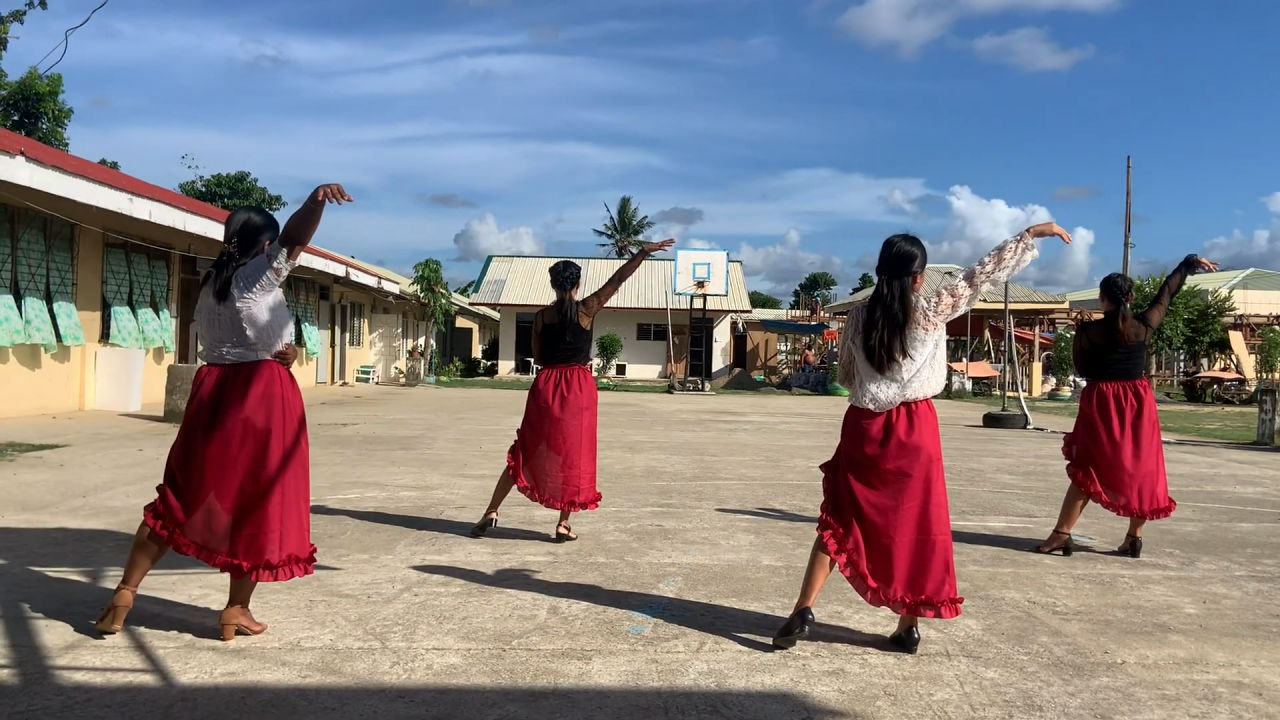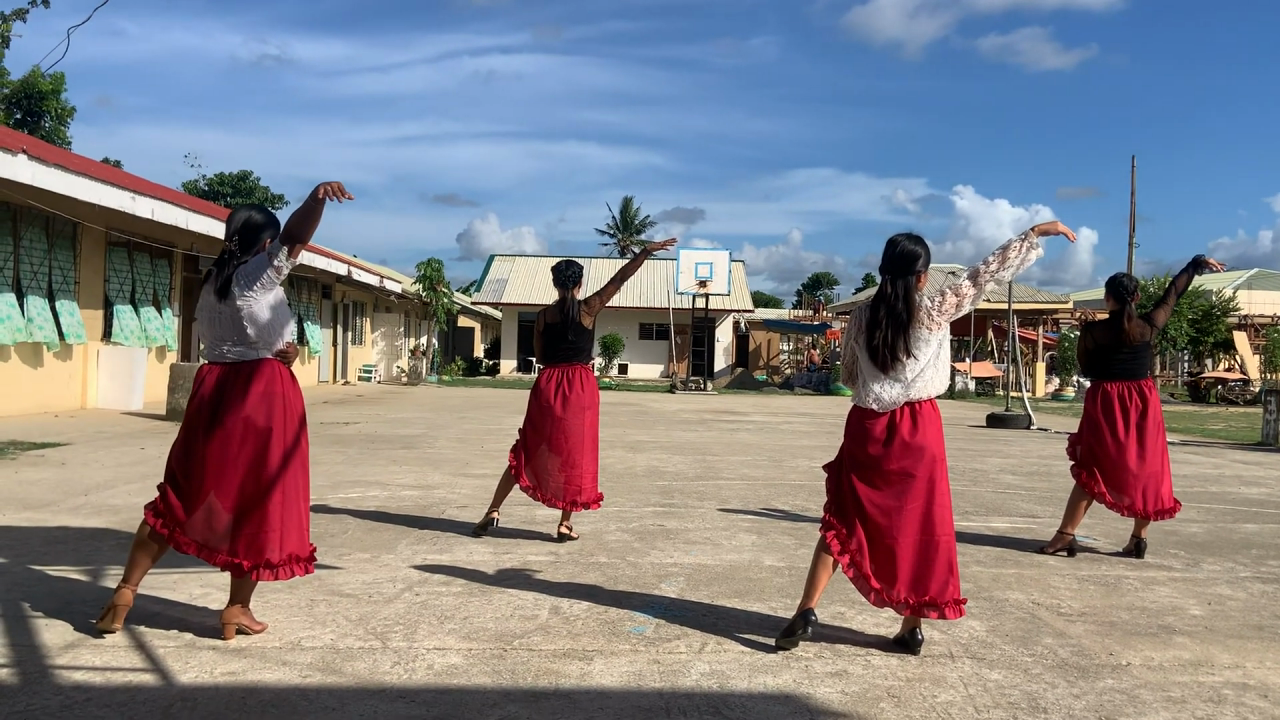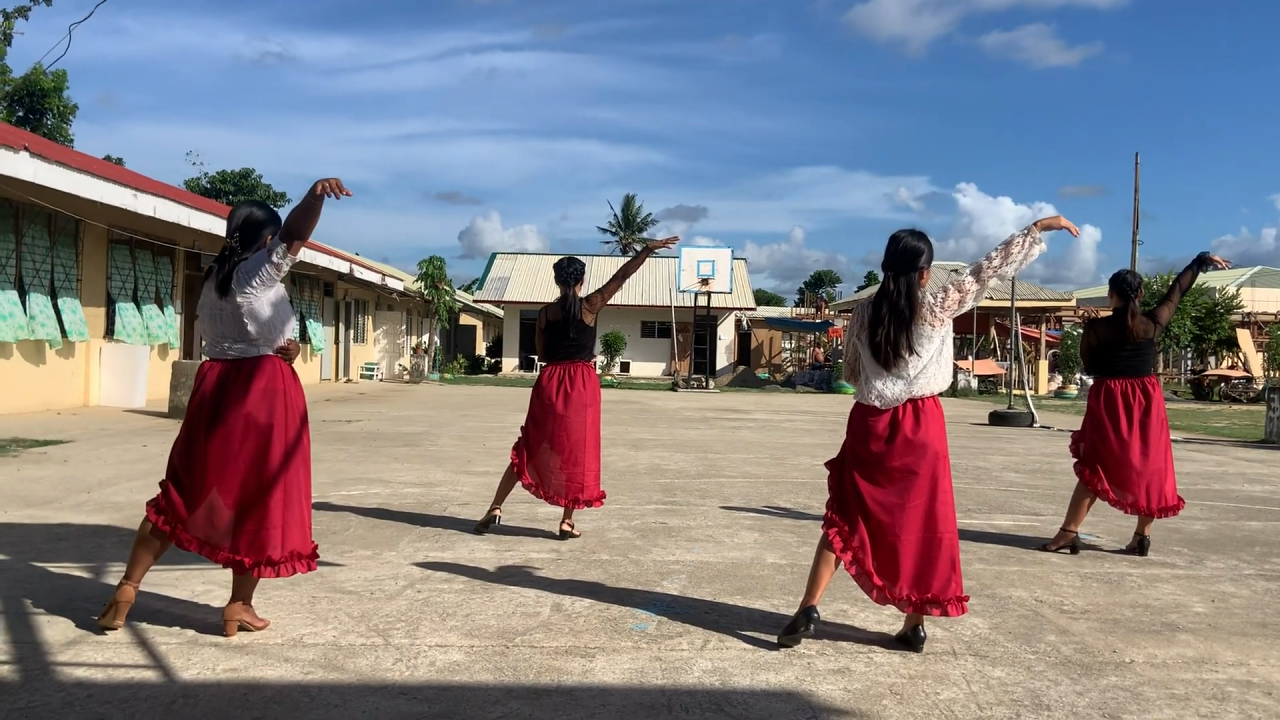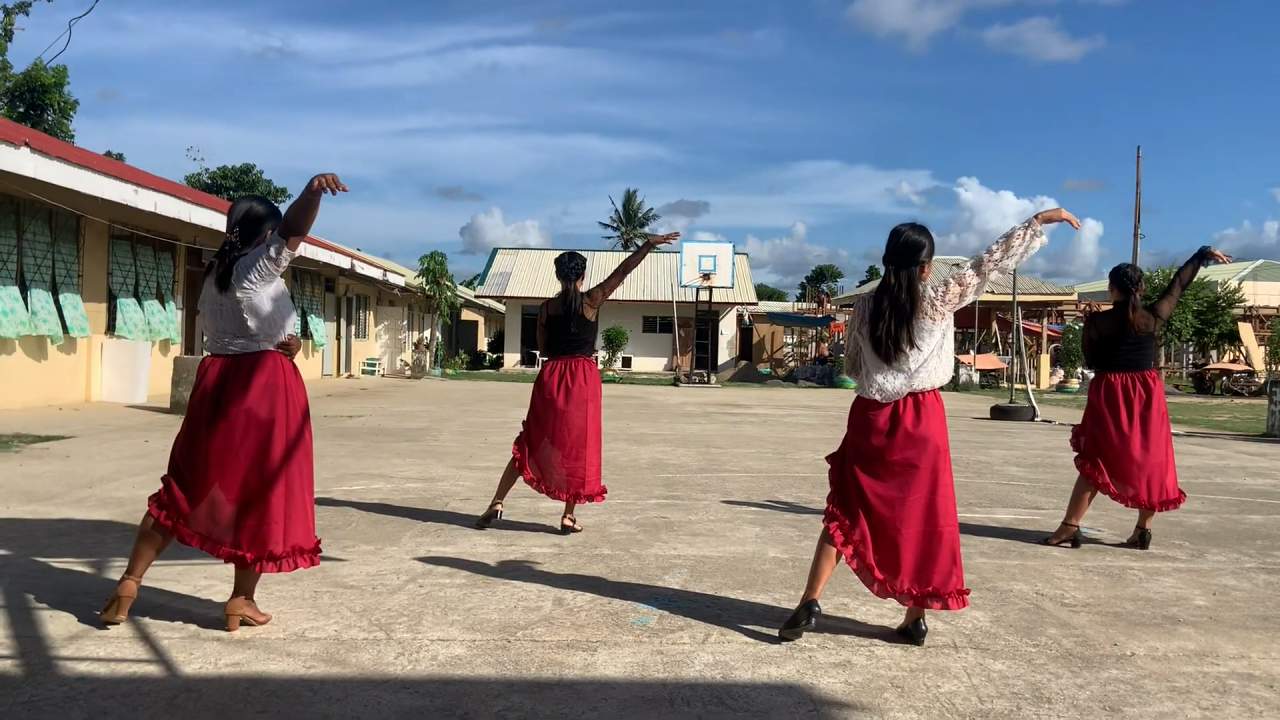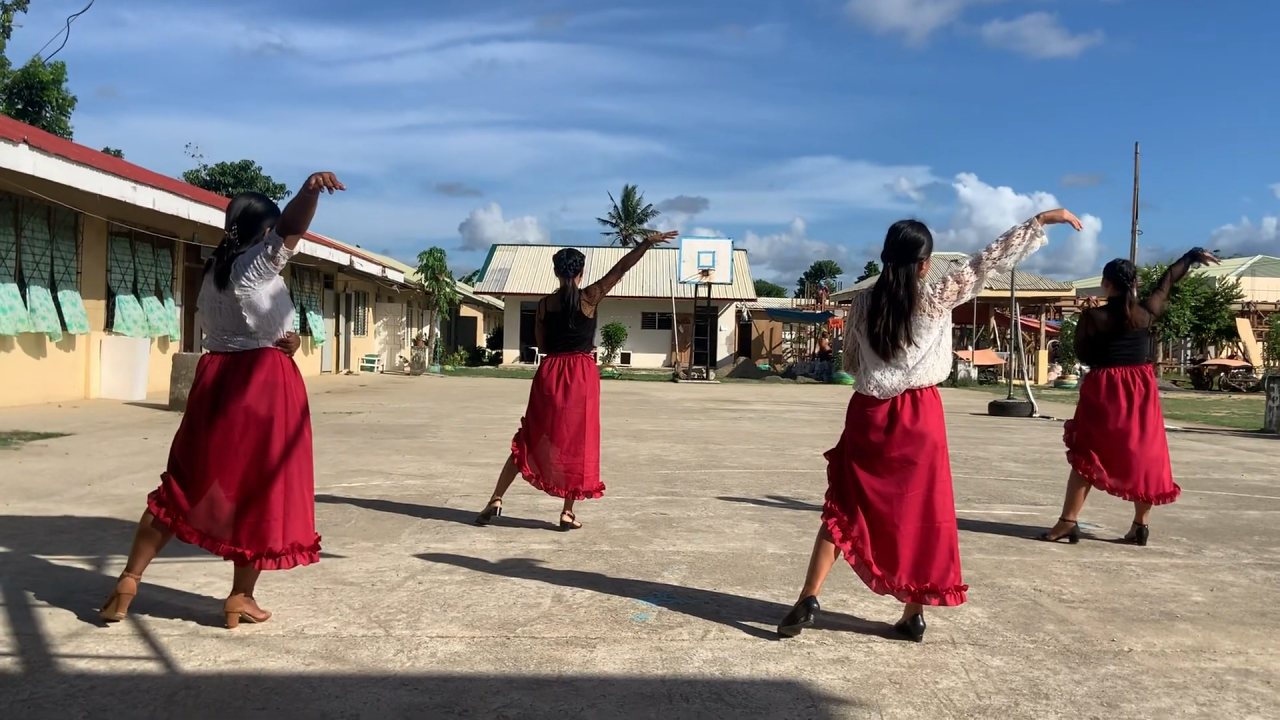
dt=0.2s
person 1, frame 1
left shoulder: (211, 284)
right shoulder: (257, 276)
right elbow: (294, 240)
left wrist: (279, 351)
right wrist: (317, 199)
left hip: (214, 393)
right hip: (260, 398)
left knee: (182, 497)
right knee: (256, 502)
left ankle: (125, 592)
right ankle: (237, 609)
person 1, frame 2
left shoulder: (212, 282)
right shoulder: (258, 275)
right elbow: (296, 239)
left wrist: (280, 349)
right wrist: (317, 197)
left hip: (215, 392)
right hip: (261, 396)
left knee: (183, 495)
right knee: (256, 502)
left ankle: (125, 591)
right ankle: (237, 609)
person 1, frame 3
left shoulder: (214, 279)
right shoulder: (259, 272)
right elbow: (295, 236)
left wrist: (281, 346)
right wrist: (315, 194)
left hip: (217, 388)
right hip: (262, 393)
left knee: (185, 493)
right knee: (259, 499)
left ankle: (127, 588)
right ankle: (239, 606)
person 1, frame 4
left shoulder: (215, 274)
right shoulder: (259, 266)
right elbow: (294, 231)
left wrist: (283, 342)
right wrist: (312, 191)
left hip: (218, 384)
right hip: (263, 389)
left knee: (186, 488)
right knee: (260, 495)
left ankle: (129, 583)
right ankle: (241, 601)
person 1, frame 5
left shoulder: (214, 271)
right shoulder: (257, 264)
right elbow: (291, 228)
left wrist: (281, 337)
right wrist: (310, 189)
left hip: (218, 381)
right hip: (263, 387)
left knee: (185, 486)
right knee: (261, 492)
left ankle: (129, 580)
right ankle: (241, 597)
person 2, frame 1
left shoulder: (858, 316)
right shoulder: (930, 311)
left elbow: (845, 376)
right elbow: (984, 273)
right wrist: (1032, 234)
left hip: (865, 426)
right hip: (913, 427)
left knee: (840, 520)
right knee: (915, 525)
left ankle: (803, 611)
right ankle: (908, 625)
person 2, frame 2
left shoulder: (862, 315)
right shoulder: (934, 310)
left elbow: (848, 376)
right elbow: (988, 272)
right wrist: (1036, 232)
left hip: (868, 426)
right hip: (917, 427)
left knee: (843, 521)
right knee: (918, 526)
left ankle: (806, 612)
right ankle: (911, 627)
person 2, frame 3
left shoulder: (864, 312)
right shoulder: (937, 307)
left elbow: (850, 372)
right elbow: (990, 268)
right wrist: (1039, 227)
left hip: (870, 423)
right hip: (920, 424)
left knee: (845, 519)
right knee: (920, 524)
left ankle: (809, 609)
right ankle: (914, 625)
person 2, frame 4
left shoulder: (865, 306)
right shoulder: (938, 300)
left elbow: (851, 366)
right elbow: (992, 261)
right wrist: (1039, 220)
left hip: (871, 417)
right hip: (920, 418)
left knee: (846, 513)
right knee: (921, 518)
left ankle: (810, 603)
right ankle: (915, 618)
person 2, frame 5
left shoulder: (863, 302)
right shoulder: (936, 298)
left elbow: (849, 363)
right elbow: (992, 259)
right wrist: (1041, 220)
left hip: (869, 413)
right hip: (918, 414)
left knee: (844, 509)
right knee: (919, 513)
left ankle: (808, 599)
right ankle: (913, 613)
person 3, frame 1
left shoulder: (1088, 331)
right shoulder: (1143, 326)
left elbow: (1081, 368)
right elbow: (1165, 294)
right wrist: (1190, 263)
left hip: (1101, 404)
right hip: (1137, 403)
left knee: (1087, 470)
right knee: (1140, 469)
left ankle: (1062, 534)
right ankle: (1134, 537)
person 3, frame 2
left shoulder: (1092, 331)
right shoulder: (1149, 326)
left elbow: (1085, 368)
right elbow: (1172, 294)
right wrist: (1197, 263)
left hip: (1105, 404)
right hip: (1142, 403)
left knee: (1091, 471)
right knee: (1145, 469)
left ankle: (1066, 534)
right ankle: (1139, 538)
person 3, frame 3
left shoulder: (1096, 328)
right shoulder: (1153, 323)
left elbow: (1089, 366)
right elbow: (1177, 291)
right wrist: (1203, 260)
left hip: (1109, 401)
right hip: (1146, 400)
left knee: (1094, 469)
right knee: (1148, 467)
left ankle: (1069, 532)
right ankle: (1142, 536)
person 3, frame 4
left shoulder: (1096, 321)
right shoulder: (1154, 316)
left elbow: (1090, 359)
right elbow: (1177, 285)
right wrist: (1203, 254)
left hip: (1110, 394)
right hip: (1146, 394)
left knee: (1094, 462)
right knee: (1149, 460)
left ankle: (1070, 526)
right ankle: (1143, 529)
person 3, frame 5
left shoulder: (1093, 317)
right shoulder: (1147, 312)
left elbow: (1082, 353)
right elbow: (1166, 282)
right wrist: (1193, 255)
left hip: (1104, 389)
right hip: (1140, 387)
left knee: (1086, 456)
right knee: (1143, 455)
left ankle: (1068, 521)
right ankle: (1140, 524)
person 4, frame 1
left shoulder: (541, 316)
right shoulder: (586, 310)
left elbow: (538, 358)
right elbow: (617, 280)
right wrist: (644, 252)
left hip: (546, 385)
right hip: (578, 387)
left knee: (526, 452)
right knee: (573, 454)
left ankle: (491, 512)
right ankle: (563, 524)
person 4, frame 2
left shoulder: (543, 315)
right shoulder: (588, 309)
left elbow: (540, 357)
right elbow: (619, 278)
right wrist: (646, 251)
left hip: (548, 385)
right hip: (580, 386)
left knee: (529, 451)
right knee: (575, 454)
left ankle: (493, 511)
right ankle: (565, 524)
person 4, frame 3
left shoulder: (545, 313)
right shoulder: (590, 306)
left elbow: (541, 354)
right elbow: (621, 276)
right wrist: (648, 249)
left hip: (550, 382)
right hip: (581, 384)
left knee: (530, 449)
right knee: (577, 451)
left ankle: (495, 508)
right ankle: (567, 522)
person 4, frame 4
left shoulder: (546, 307)
right shoulder: (591, 301)
left elbow: (543, 349)
right elbow: (622, 271)
right wrist: (649, 244)
left hip: (551, 377)
right hip: (583, 378)
left knee: (531, 444)
right knee: (578, 446)
left ankle: (497, 503)
right ankle: (569, 516)
person 4, frame 5
left shoulder: (544, 304)
right shoulder: (589, 298)
left elbow: (541, 345)
right elbow: (621, 269)
right wrist: (647, 242)
left hip: (550, 373)
right hip: (581, 375)
left knee: (529, 440)
right knee: (577, 442)
left ankle: (496, 500)
right ankle: (568, 512)
